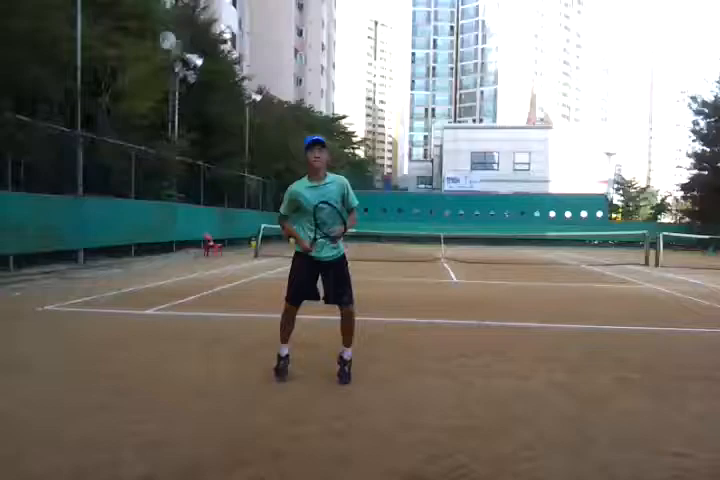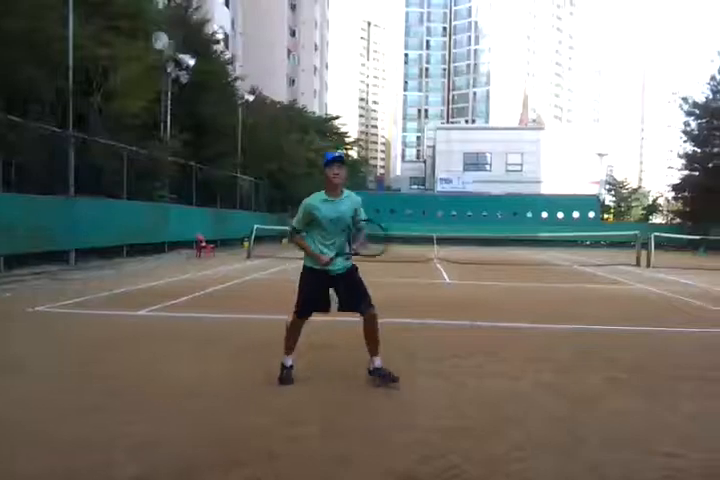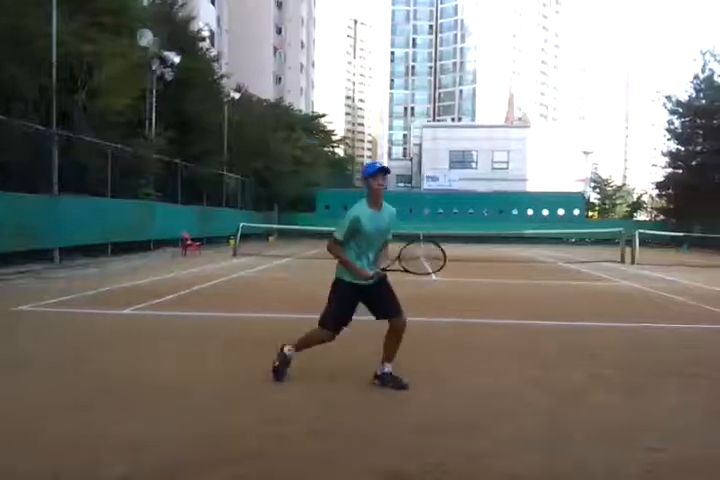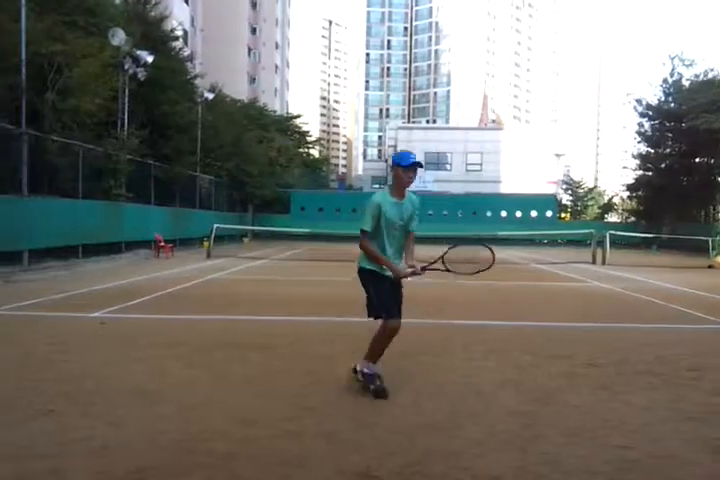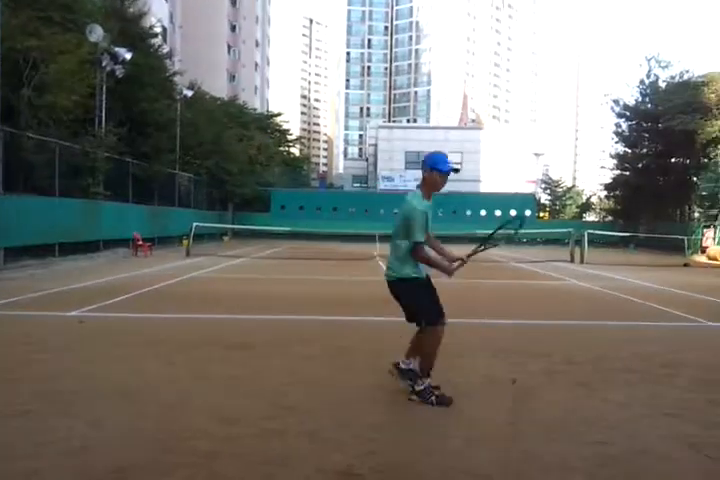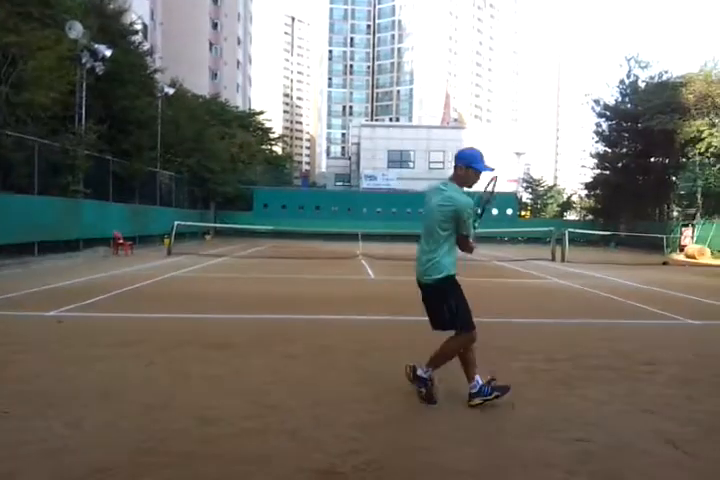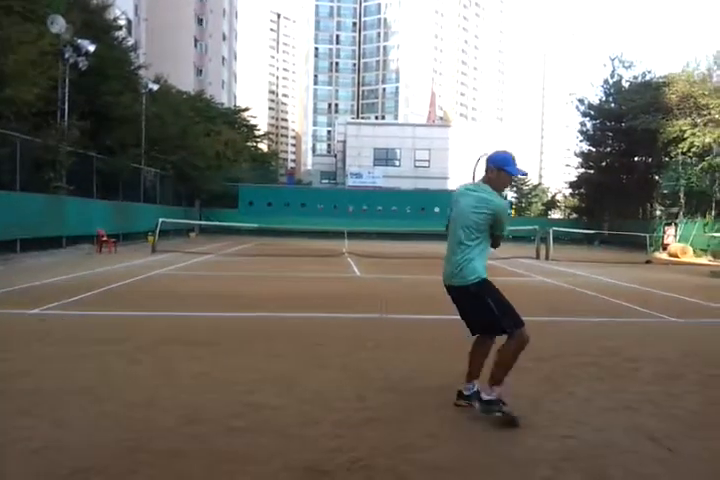
dt=0.2s
person 1, frame 1
left shoulder: (341, 184)
right shoulder: (296, 190)
left elbow: (353, 213)
right elbow: (283, 220)
right wrist: (299, 239)
left hip: (334, 255)
right hip: (306, 255)
left knee: (347, 308)
right knee: (291, 306)
left ankle: (345, 358)
right ankle: (283, 354)
person 1, frame 2
left shoulder: (355, 201)
right shoulder: (311, 203)
right elbow: (295, 235)
right wrist: (315, 255)
left hip: (345, 268)
right hip: (316, 269)
left knee: (370, 314)
right knee: (299, 318)
left ankle: (375, 366)
right ankle: (287, 363)
person 1, frame 3
left shoulder: (390, 213)
right shoulder: (355, 214)
right elbow: (332, 247)
left wrist: (380, 263)
right wrist: (358, 271)
left hip: (374, 278)
right hip: (349, 280)
left knee: (399, 322)
right knee: (328, 333)
left ankle: (385, 371)
right ankle: (287, 353)
person 1, frame 4
left shoulder: (413, 202)
right shoulder: (377, 202)
right elbow: (364, 242)
left wrist: (407, 263)
right wrist: (393, 267)
left hip: (391, 269)
right hip: (372, 269)
left knee: (389, 323)
right knee: (392, 324)
left ankle: (367, 367)
right ankle: (367, 369)
person 1, frame 5
left shoulder: (420, 199)
right shoulder: (417, 206)
right elbow: (418, 250)
left wrist: (447, 254)
right wrist: (444, 267)
left hip: (413, 272)
right hip: (404, 275)
left knee: (434, 323)
right knee: (434, 327)
left ankle: (406, 366)
right ankle: (420, 387)
person 1, frame 6
left shoulder: (434, 191)
right shoulder: (463, 201)
right elbow: (466, 244)
left wrist: (453, 240)
right wrist: (469, 245)
left hip: (428, 272)
right hip: (439, 274)
left knee: (465, 329)
right knee: (465, 334)
left ankle: (477, 387)
right ankle: (421, 373)
person 1, frame 7
left shoulder: (461, 192)
right shoulder: (498, 206)
right elbow: (495, 242)
left hip: (452, 279)
right hip: (471, 280)
left knee: (487, 333)
right knee: (519, 336)
left ankle: (469, 391)
right ankle: (489, 395)
